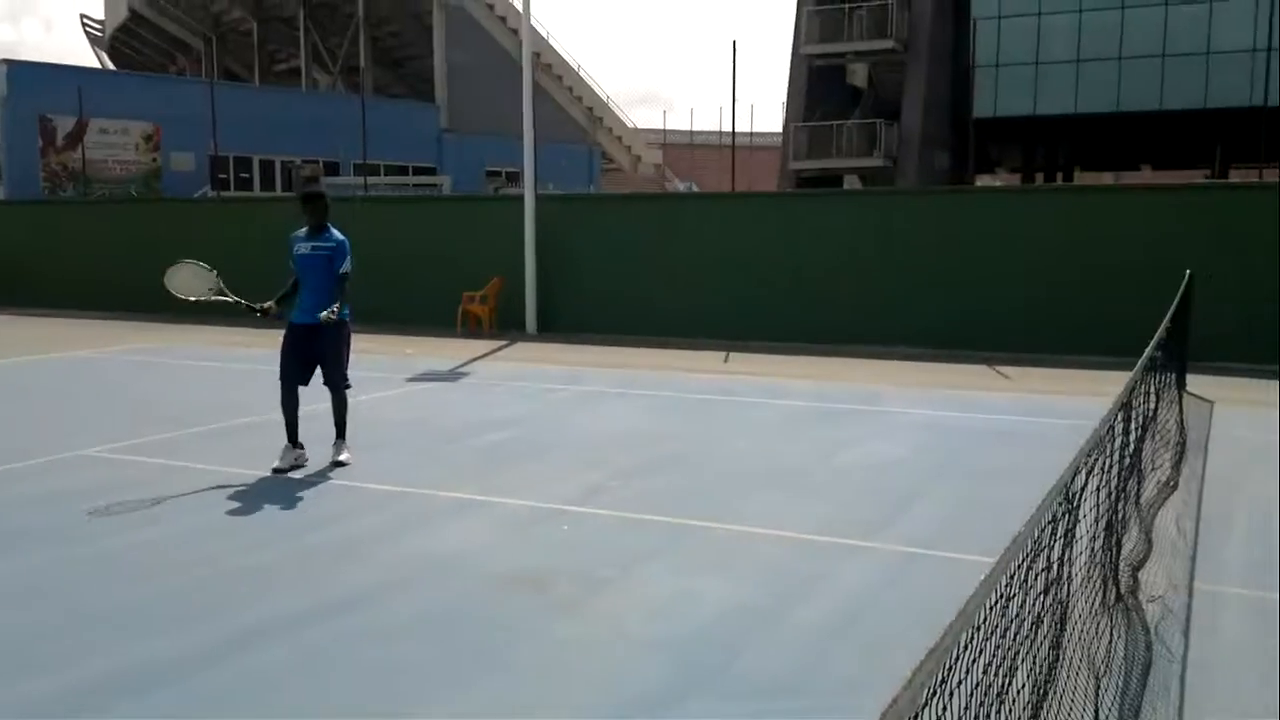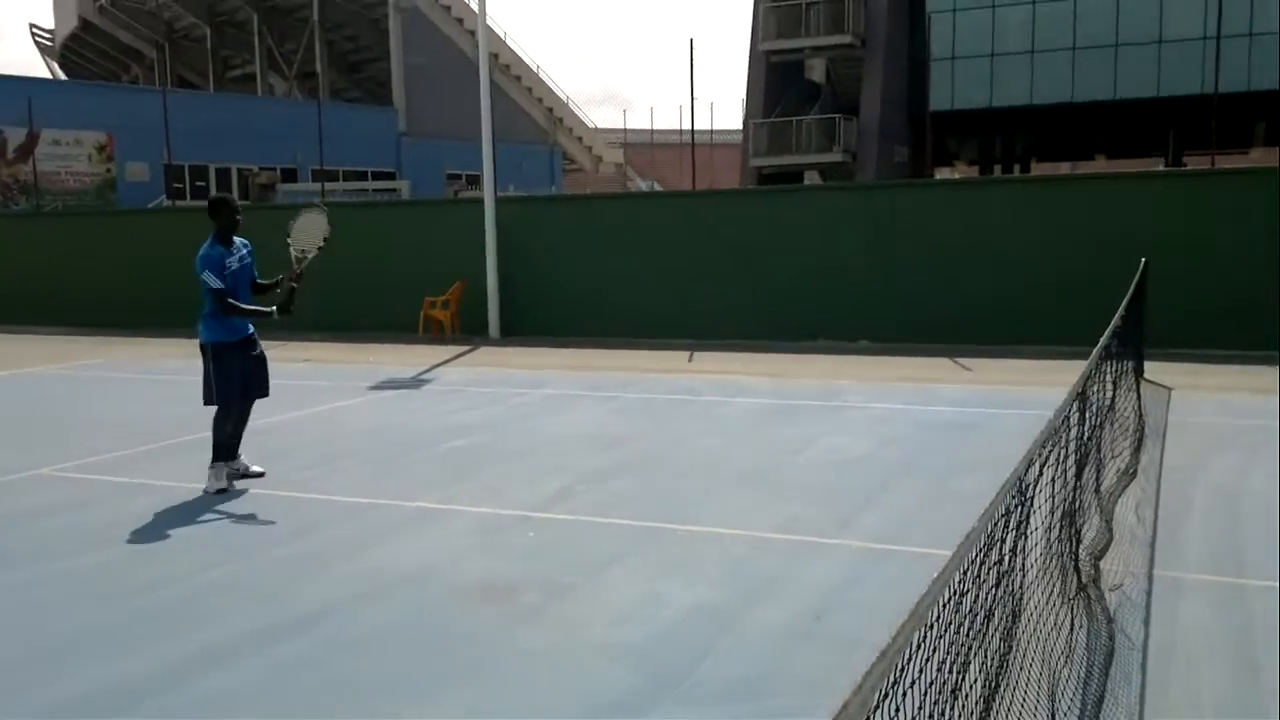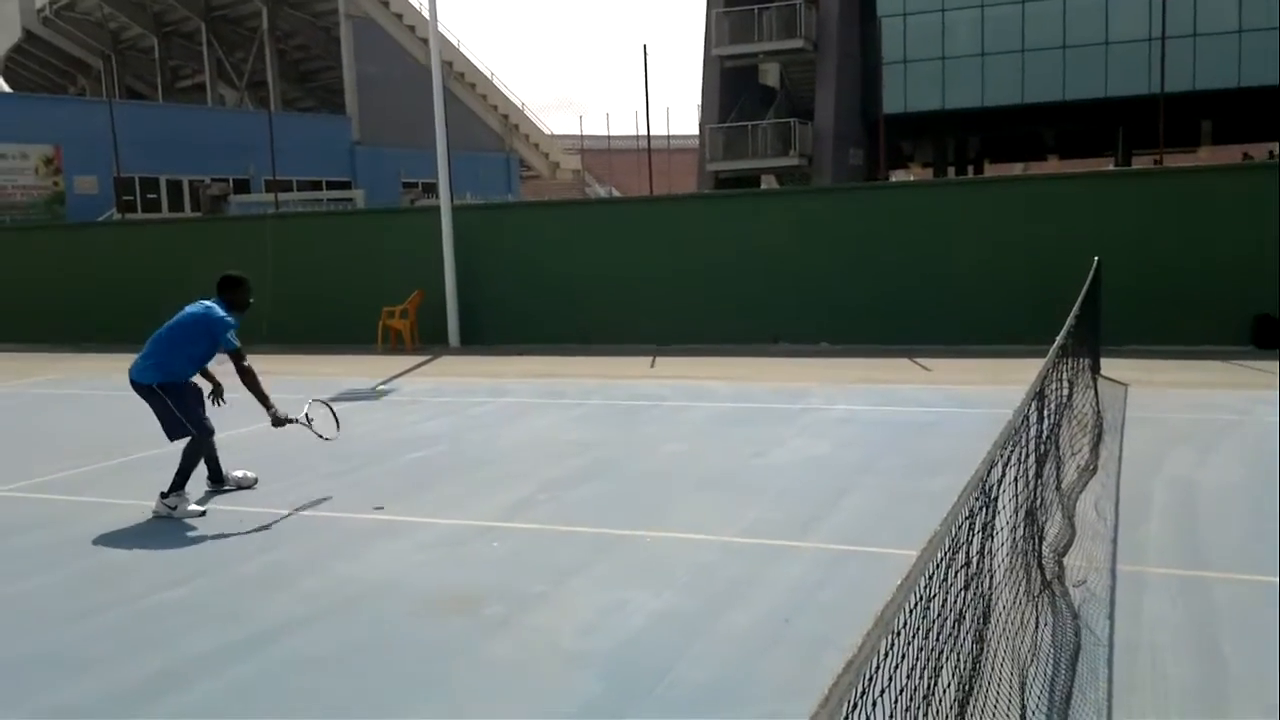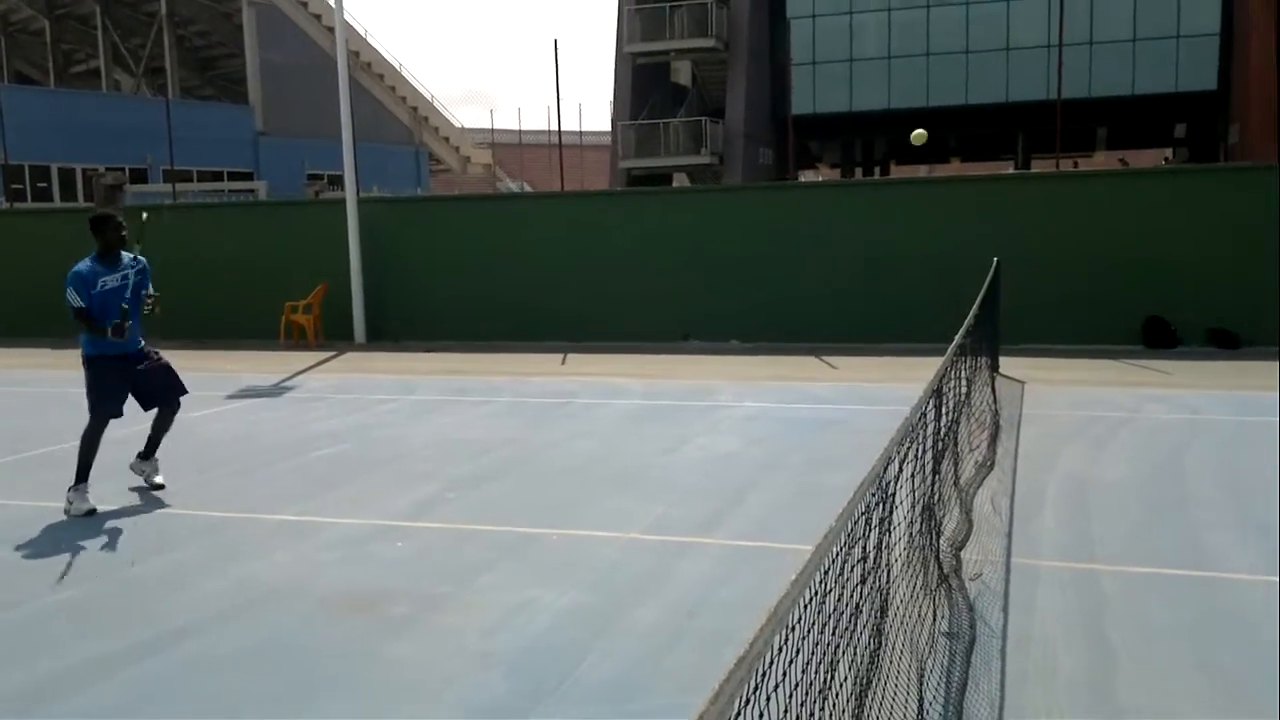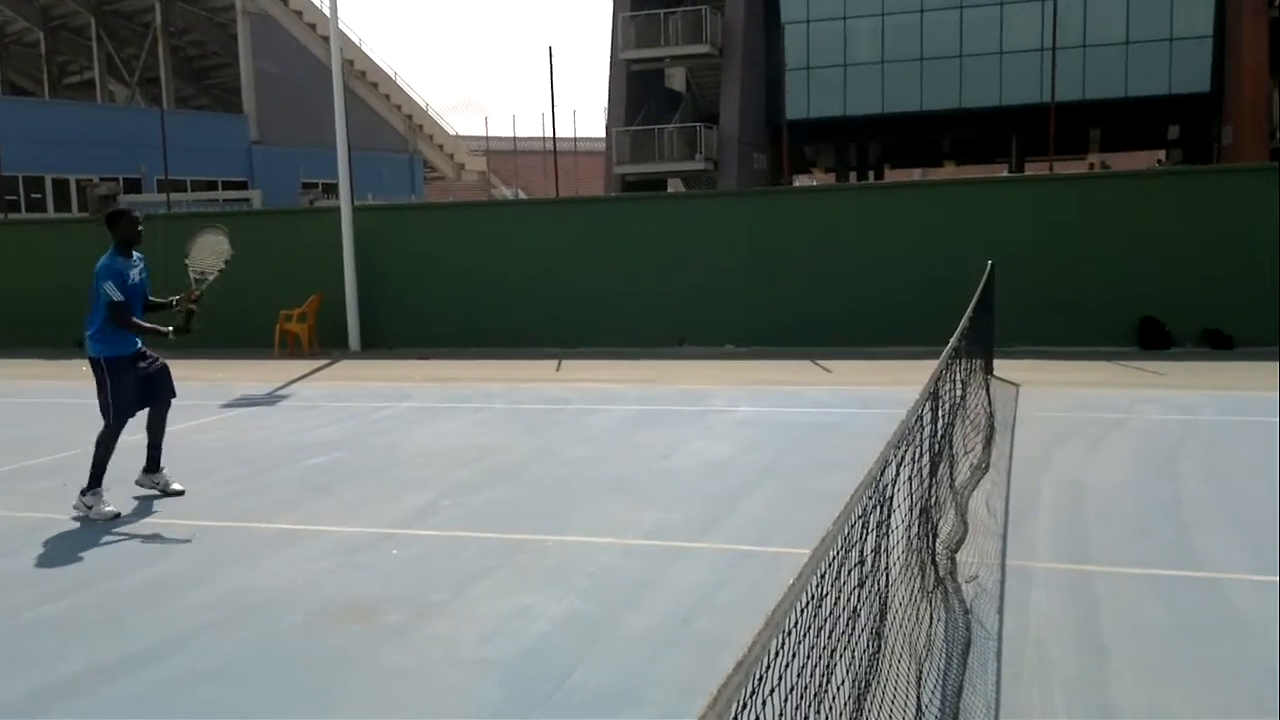
dt=1s
person 1, frame 1
left shoulder: (337, 242)
right shoulder: (296, 239)
left elbow: (342, 284)
left wrist: (336, 309)
right wrist: (276, 302)
left hip: (331, 324)
right hip: (299, 323)
left knee: (336, 385)
right knee: (288, 384)
left ankle: (340, 442)
right ankle: (293, 447)
person 1, frame 2
left shoulder: (244, 246)
right shoulder: (209, 257)
left elbow: (254, 287)
right elbow: (224, 305)
left wrist: (280, 281)
right wrist: (273, 312)
left hip: (245, 334)
right hip: (219, 340)
left knee: (248, 397)
right knee: (227, 403)
left ankle: (231, 458)
right ankle: (219, 465)
person 1, frame 3
left shoulder: (206, 309)
right shoulder: (221, 319)
right elbow: (242, 367)
left wrist: (214, 381)
right wrist: (270, 408)
left hip: (163, 374)
right hip: (154, 379)
left knee: (200, 423)
right knee: (203, 432)
left ankle: (217, 477)
right ankle: (171, 497)
person 1, frame 4
left shoulder: (138, 264)
right shoulder: (81, 274)
left elbow: (146, 301)
right elbow: (82, 321)
left wrist: (147, 307)
right wrist: (107, 331)
left hip: (137, 349)
right hip: (101, 355)
left knee: (171, 400)
right knee: (100, 418)
left ankle: (146, 459)
right ankle: (78, 488)
person 1, frame 5
left shoulder: (138, 261)
right shoulder: (109, 268)
right elbow: (121, 320)
left wrist: (176, 302)
right wrist: (166, 332)
left hip: (134, 349)
right hip: (108, 353)
left knee: (162, 400)
right knee: (117, 420)
left ankle: (152, 472)
right ankle: (90, 493)
